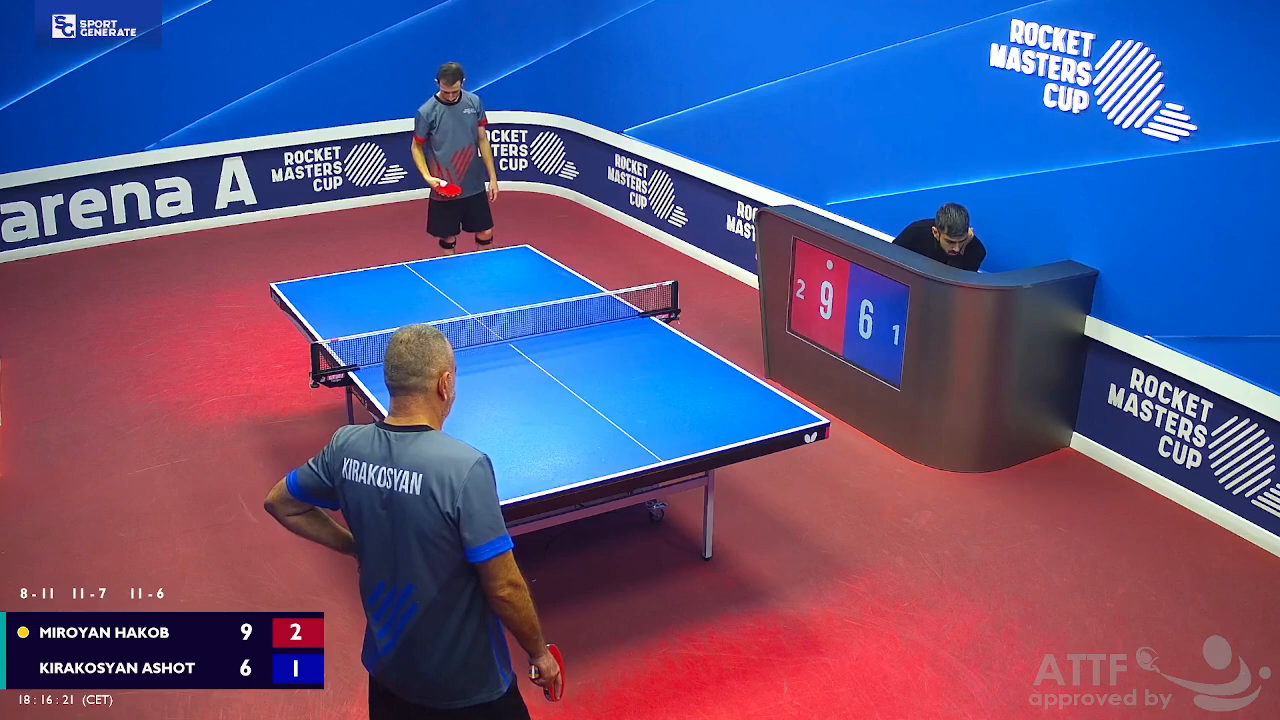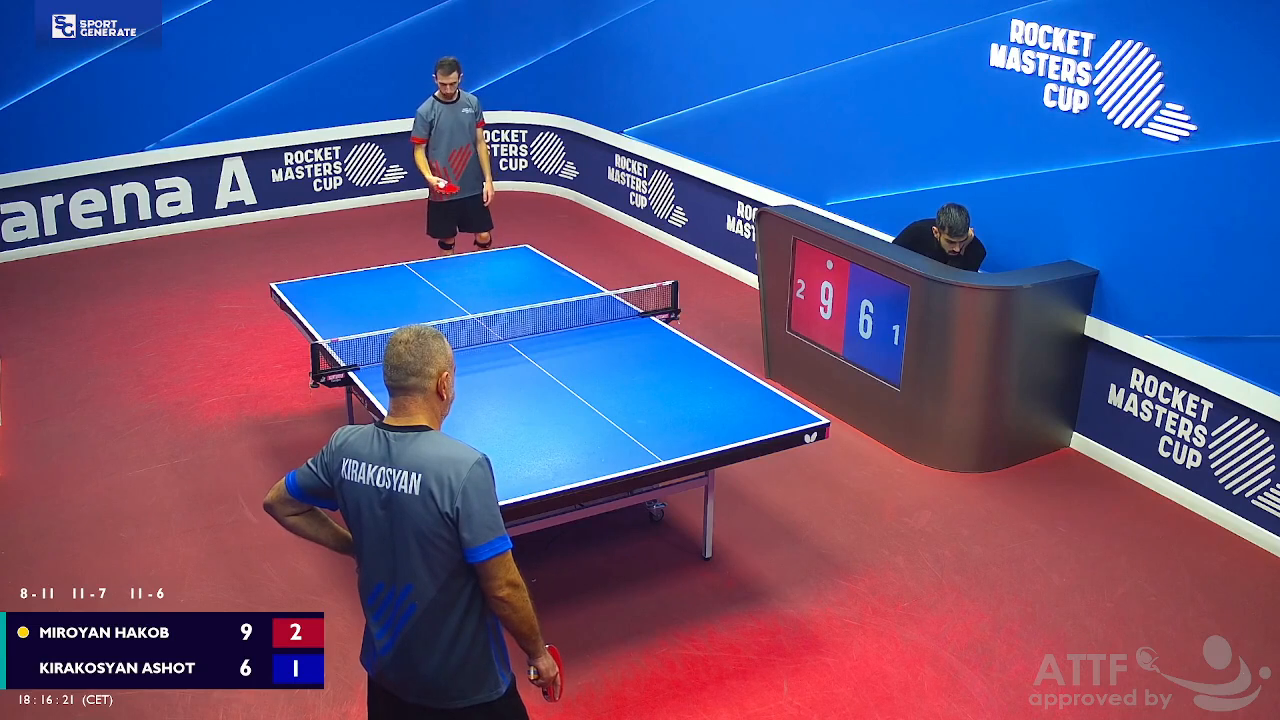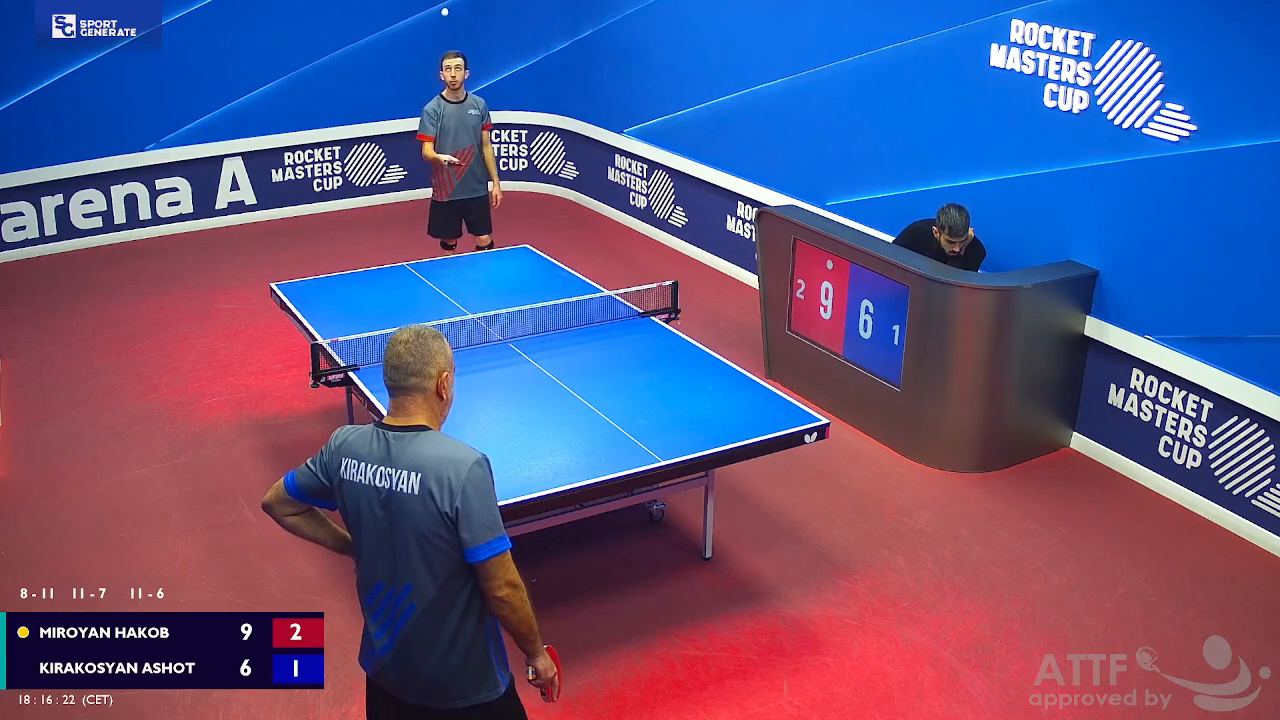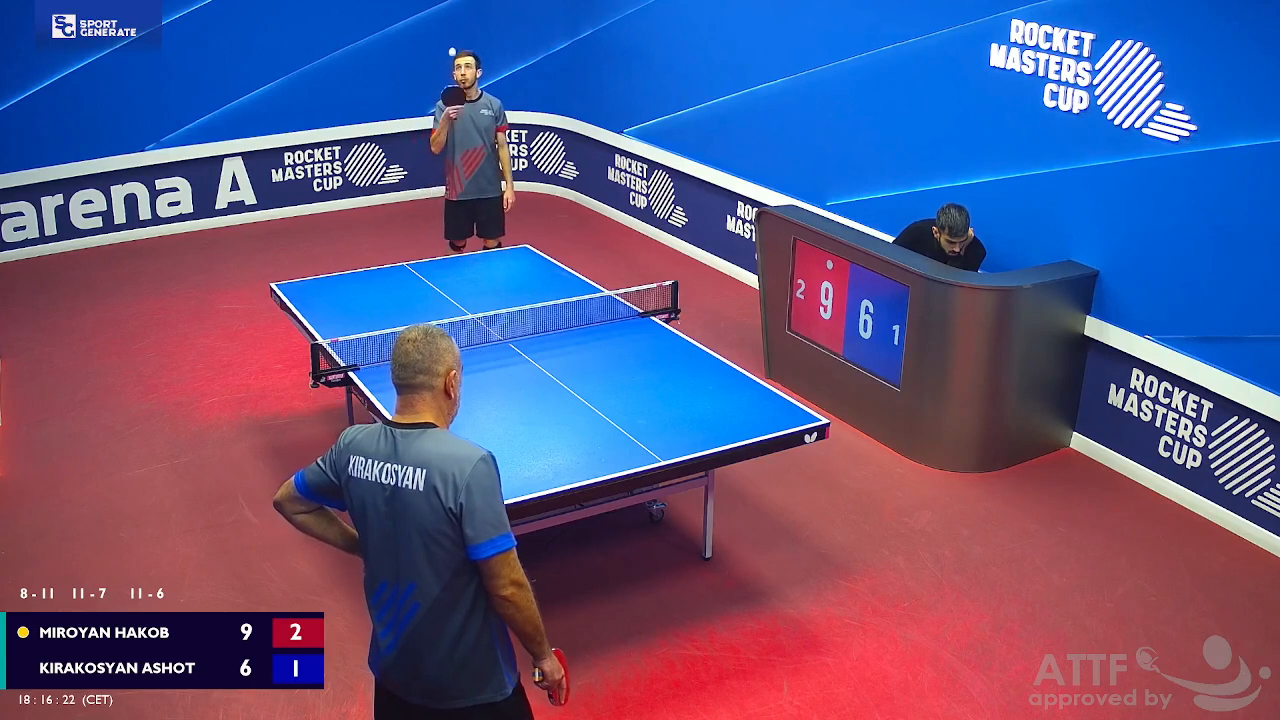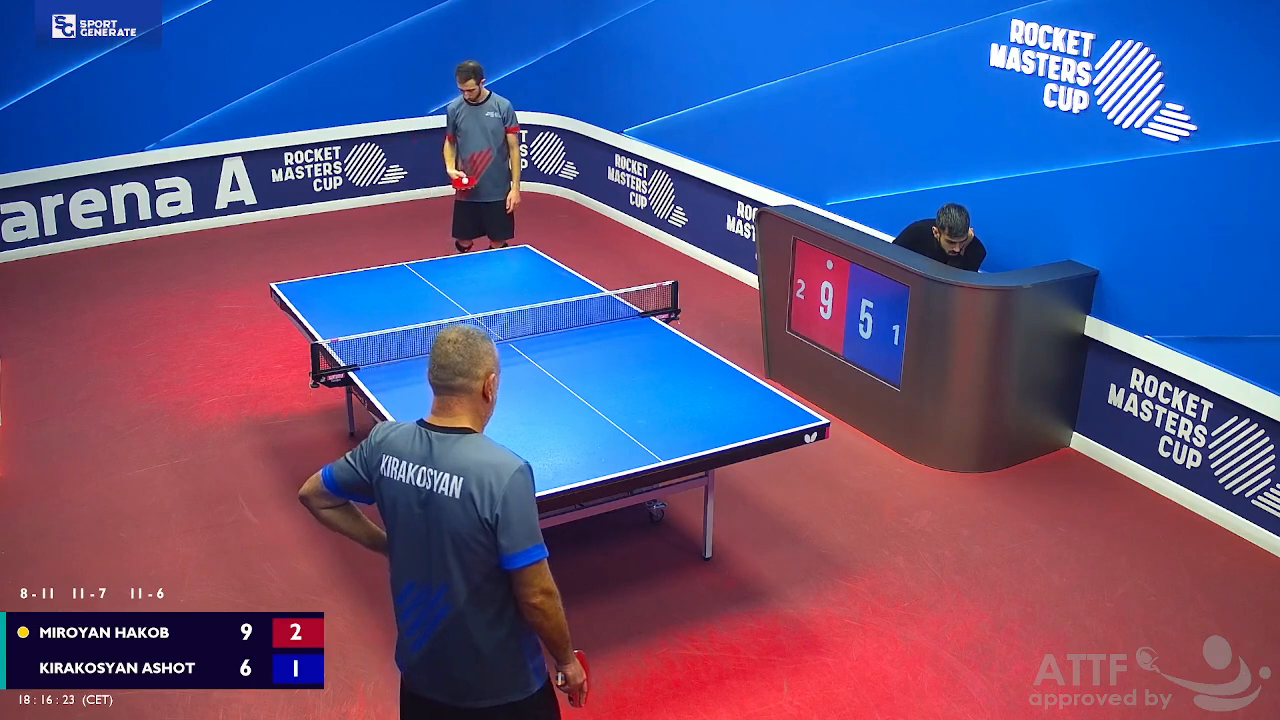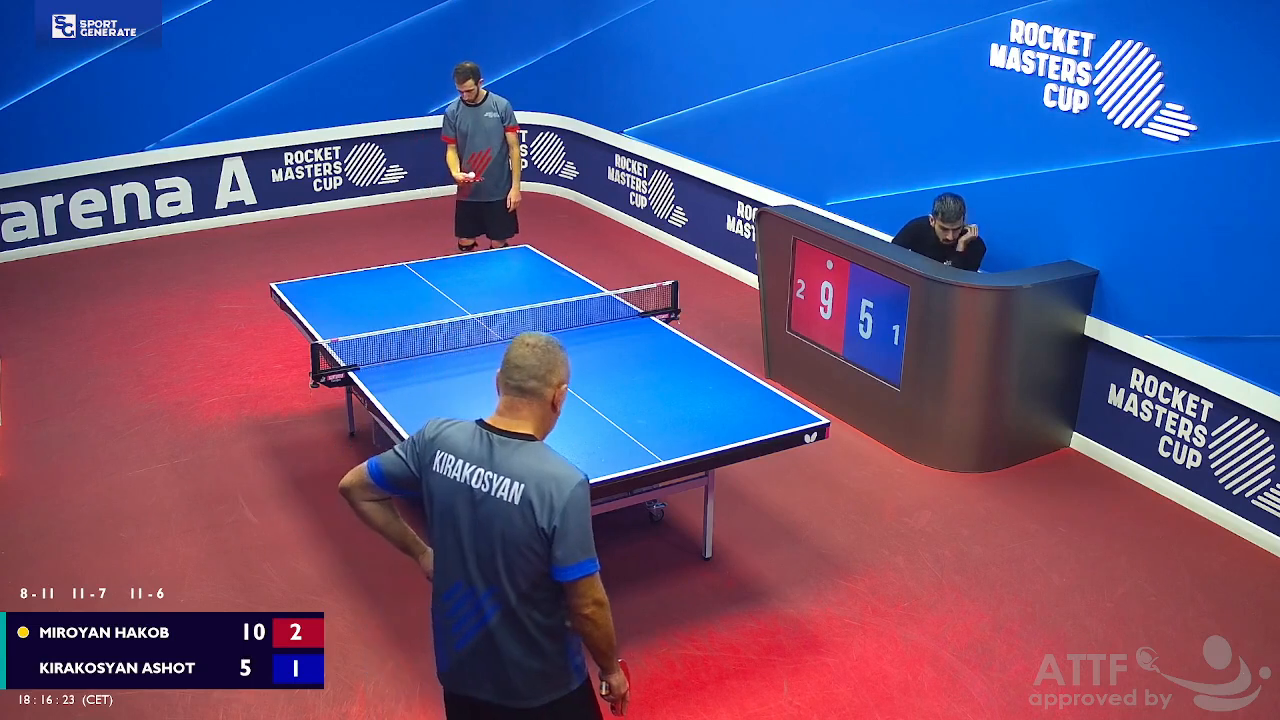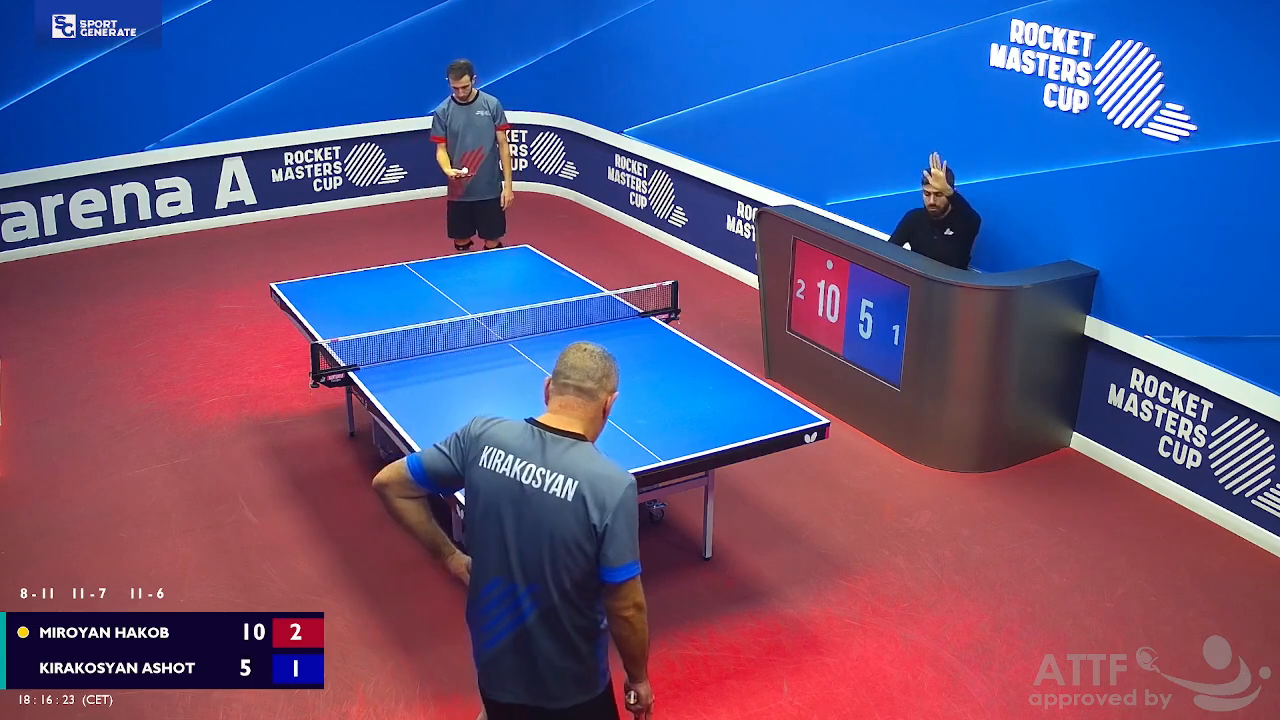
dt=0.4s
person 1, frame 1
left shoulder: (346, 446)
right shoulder: (464, 467)
left elbow: (281, 503)
right elbow: (503, 588)
right wrist: (539, 652)
left hip: (387, 669)
right hip: (468, 685)
person 1, frame 2
left shoulder: (345, 446)
right shoulder: (463, 467)
left elbow: (280, 504)
right elbow: (502, 588)
right wrist: (538, 652)
left hip: (385, 668)
right hip: (466, 685)
person 1, frame 3
left shoulder: (344, 446)
right shoulder: (463, 467)
left elbow: (277, 504)
right elbow: (502, 589)
right wrist: (536, 653)
left hip: (384, 669)
right hip: (465, 685)
person 1, frame 4
left shoulder: (353, 445)
right shoulder: (468, 464)
left elbow: (289, 502)
right elbow: (506, 586)
right wrist: (542, 653)
left hip: (393, 668)
right hip: (473, 685)
person 1, frame 5
left shoulder: (385, 442)
right shoulder: (504, 473)
left elbow: (314, 496)
right elbow: (536, 595)
right wrist: (566, 659)
left hip: (420, 668)
right hip: (503, 684)
person 1, frame 6
left shoulder: (438, 438)
right shoulder: (562, 484)
left elbow: (355, 487)
right elbow: (586, 605)
left wrist: (420, 552)
right wrist: (611, 669)
left hip: (459, 664)
right hip: (543, 682)
person 1, frame 7
left shoulder: (482, 436)
right shoulder: (612, 486)
left elbow: (390, 483)
right elbow: (625, 607)
left wrist: (448, 555)
right wrist: (638, 677)
left hip: (493, 651)
right hip: (569, 676)
person 2, frame 1
left shoulder: (474, 102)
right shoulder: (426, 112)
left elbow: (483, 140)
right elbow: (416, 147)
left wrist: (492, 177)
right wrist: (427, 177)
left hip: (475, 187)
left knee: (485, 235)
right knee: (448, 241)
person 2, frame 2
left shoulder: (472, 103)
right shoulder: (425, 111)
left elbow: (480, 143)
right elbow: (419, 151)
left wrist: (488, 179)
right wrist: (429, 177)
left hip: (473, 188)
right hip: (442, 191)
left knee: (484, 238)
right knee: (447, 242)
person 2, frame 3
left shoulder: (479, 105)
right shoulder: (432, 109)
left elbow: (486, 146)
right elbow: (426, 151)
left wrist: (496, 183)
right wrist: (439, 158)
left hip: (477, 189)
right hip: (445, 192)
left knee: (484, 241)
right knee: (449, 243)
person 2, frame 4
left shoulder: (494, 105)
right shoulder: (445, 105)
left elbow: (503, 147)
right elbow: (435, 148)
left wrist: (509, 186)
right wrist: (445, 121)
left hip: (489, 191)
right hip: (457, 192)
left knee: (492, 244)
right knee: (457, 244)
person 2, frame 5
left shoulder: (503, 106)
right shoulder: (454, 109)
left elbow: (514, 149)
right elbow: (449, 143)
left wrist: (515, 187)
right wrist: (450, 168)
left hip: (498, 192)
right hip: (466, 193)
left knee: (498, 246)
right knee: (463, 246)
person 2, frame 6
left shoulder: (501, 106)
right shoulder: (452, 112)
left elbow: (513, 147)
right elbow: (451, 149)
left wrist: (516, 187)
right wrist: (456, 173)
left hip: (498, 192)
right hip: (467, 193)
left knee: (498, 245)
right knee: (465, 245)
person 2, frame 7
left shoulder: (492, 105)
right shoulder: (442, 111)
left elbow: (503, 146)
right elbow: (441, 148)
left wrist: (508, 185)
right wrist: (448, 170)
left hip: (490, 191)
right hip: (458, 193)
left knee: (492, 244)
right knee: (461, 245)
